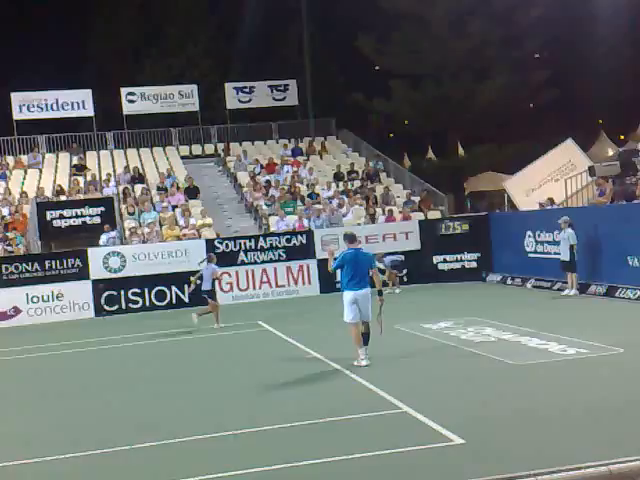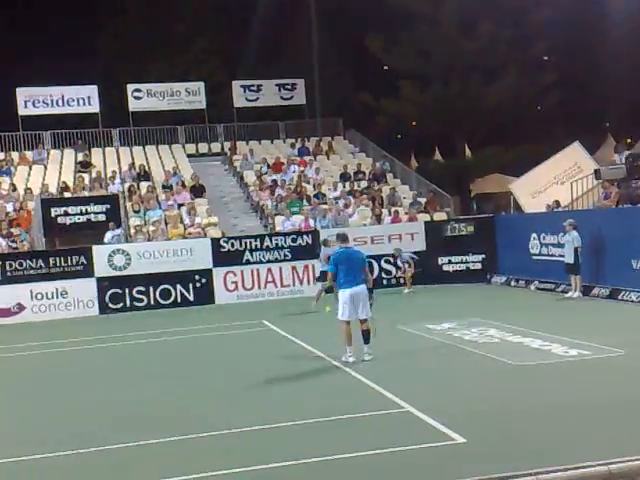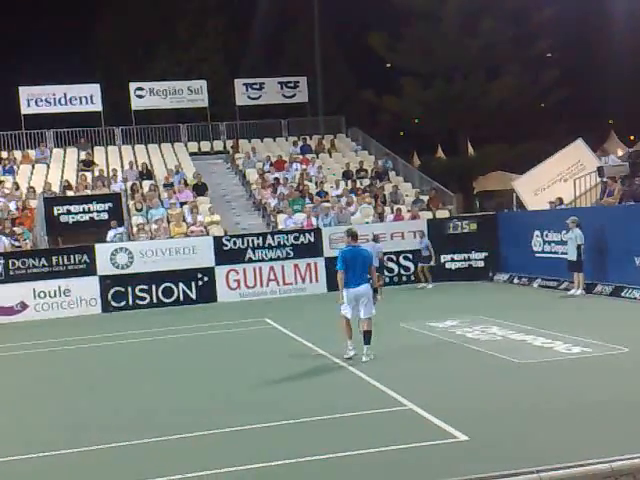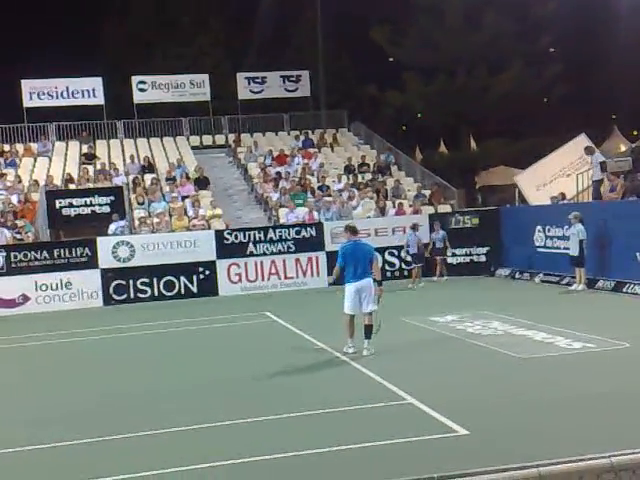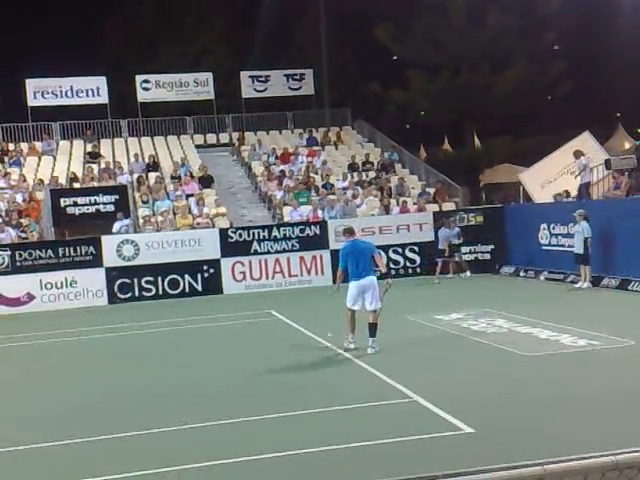
dt=0.5s
person 1, frame 1
left shoulder: (345, 255)
right shoulder: (368, 255)
left elbow: (331, 269)
right elbow: (375, 274)
left wrist: (330, 257)
right wrist: (380, 292)
left hip: (350, 293)
right hip: (364, 291)
left knee: (354, 325)
right knee: (365, 322)
left ankle: (362, 357)
right ankle: (364, 354)
person 1, frame 2
left shoulder: (336, 255)
right shoulder: (360, 254)
left elbow: (331, 276)
right elbow: (367, 274)
left wrist: (330, 284)
right wrist: (370, 290)
left hip: (345, 291)
right hip: (361, 289)
left knee: (346, 322)
right knee: (364, 321)
left ankle: (349, 354)
right ankle: (367, 352)
person 1, frame 3
left shoulder: (343, 253)
right shoulder: (367, 253)
left elbow: (341, 273)
right elbow: (373, 273)
left wrist: (341, 291)
left hip: (350, 290)
right hip: (365, 288)
left knee: (345, 318)
right knee: (366, 320)
left ankle: (350, 347)
right ankle: (366, 352)
person 1, frame 4
left shoulder: (344, 248)
right shoulder: (369, 247)
left elbow: (338, 269)
right elbow: (376, 267)
left wrist: (332, 278)
right wrist: (379, 283)
left hip: (352, 284)
right hip: (367, 282)
left knee: (350, 315)
right knee: (368, 314)
left ankle: (350, 345)
right ankle: (367, 346)
person 1, frame 5
left shoulder: (345, 249)
right shoulder: (369, 245)
left elbow: (341, 270)
right elbow: (379, 260)
left wrist: (337, 285)
right wrist: (385, 275)
left hip: (355, 282)
right hip: (370, 280)
left knee: (351, 311)
right knee: (373, 311)
left ankle: (351, 341)
right ankle: (372, 344)
